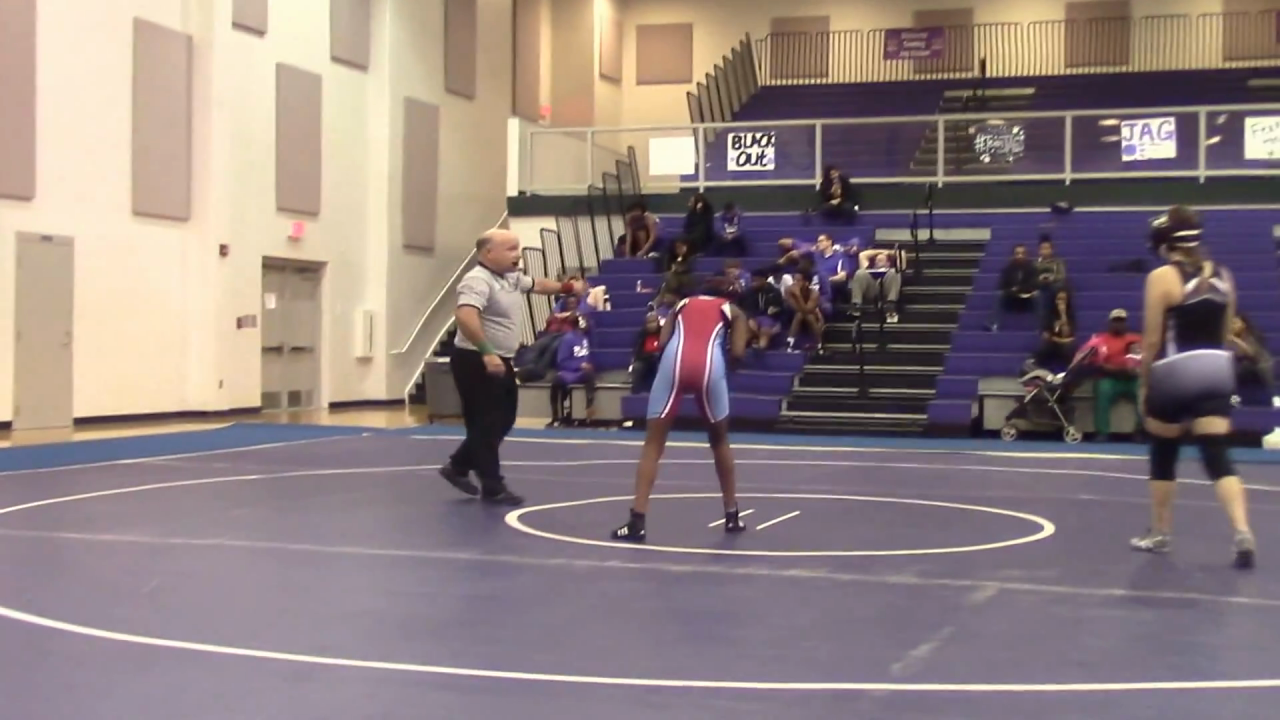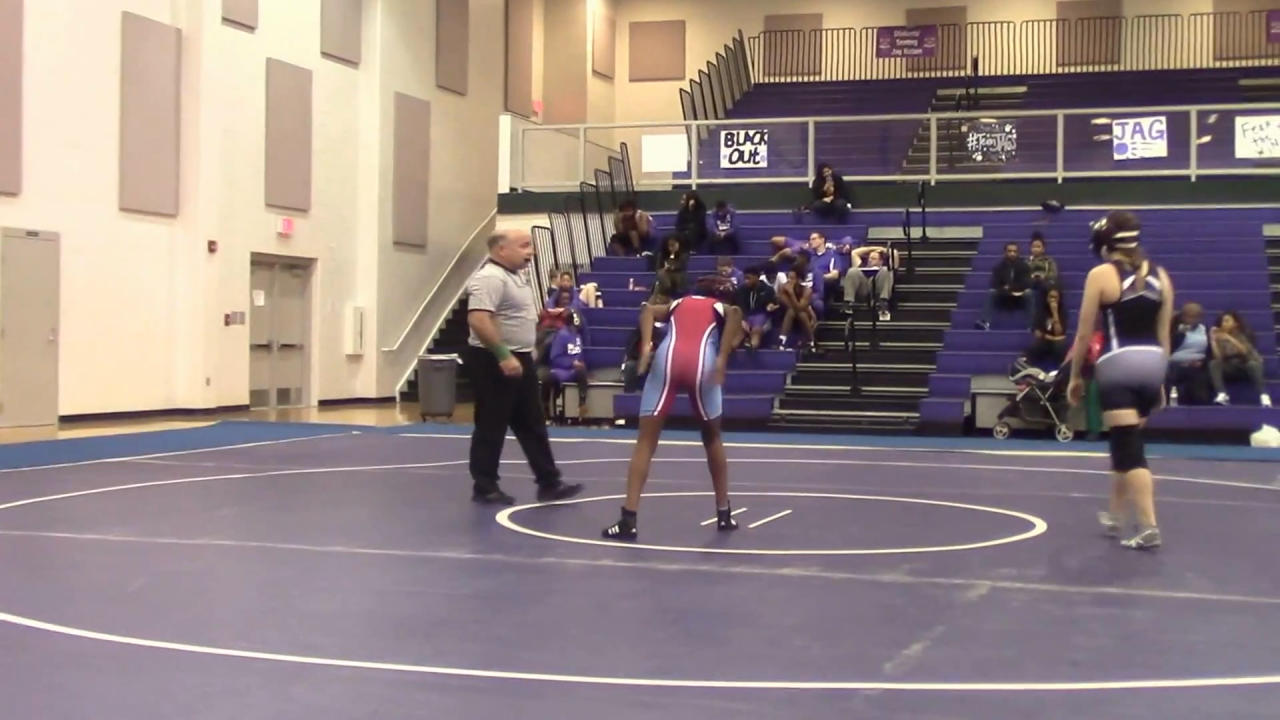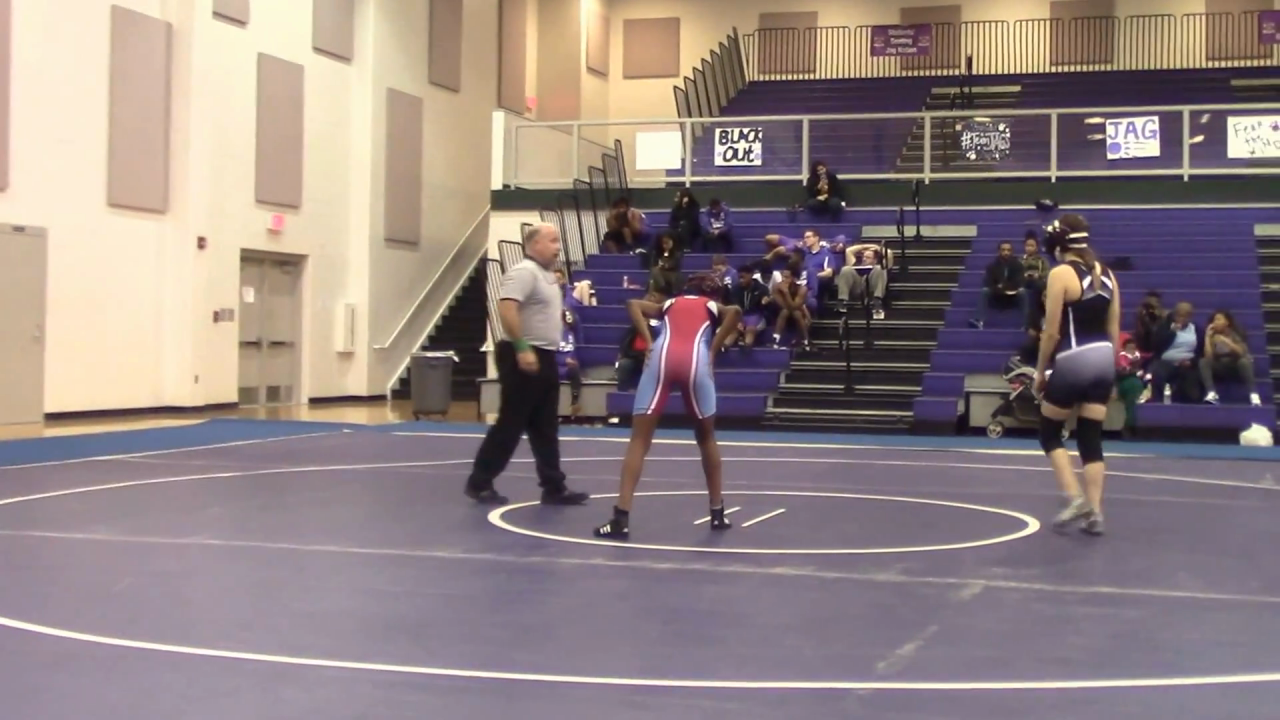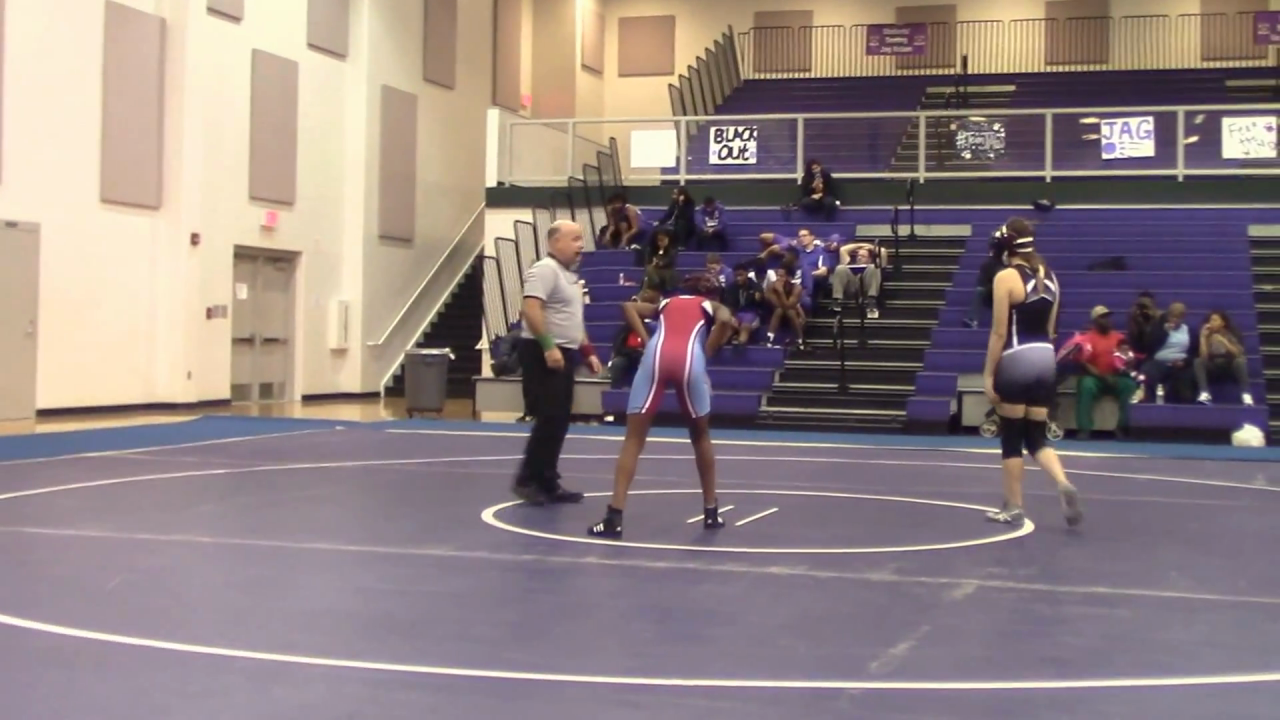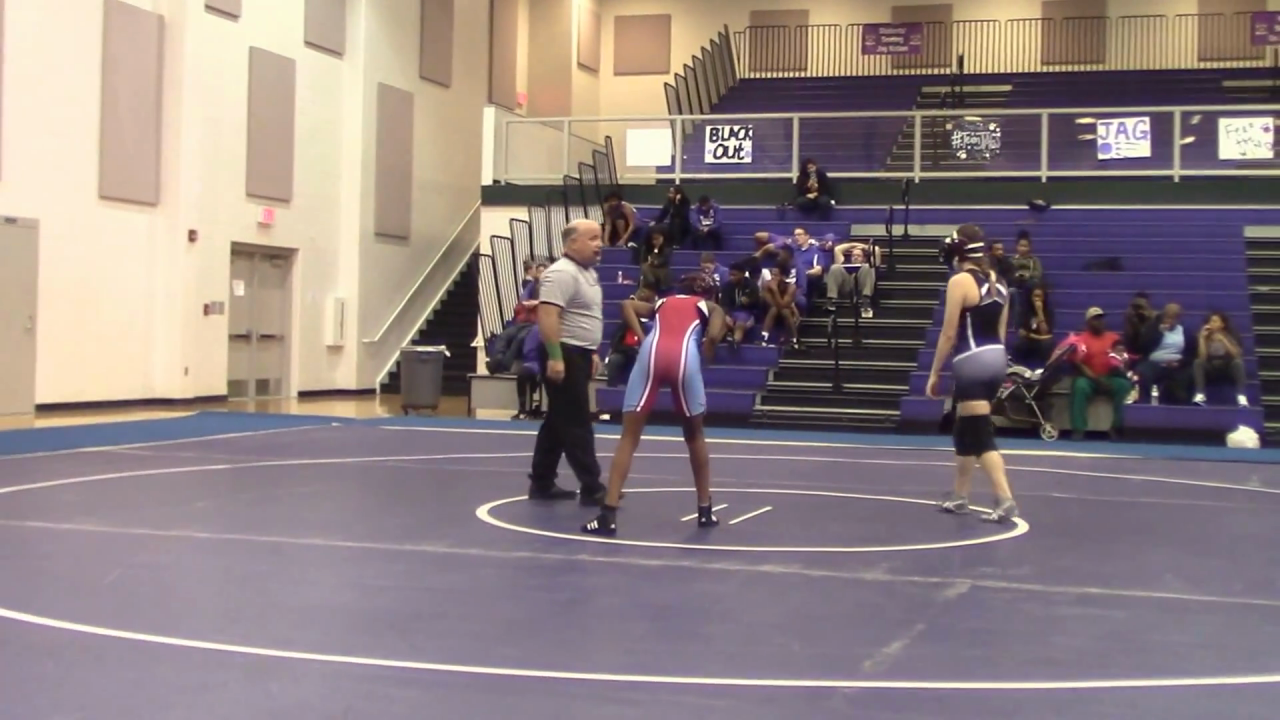
dt=0.4s
person 1, frame 1
left shoulder: (1162, 277)
right shoulder: (1221, 275)
left elbow: (1152, 339)
right elbow: (1225, 333)
left wrist: (1145, 384)
left hip: (1175, 370)
right hip: (1216, 369)
left knee: (1162, 457)
right knee: (1217, 459)
left ankle: (1160, 533)
right ankle: (1242, 533)
person 1, frame 2
left shoulder: (1101, 274)
right shoulder: (1159, 275)
left elbow: (1085, 333)
right elbow: (1164, 333)
left wrist: (1075, 376)
right wrist: (1159, 376)
left hip: (1118, 365)
right hip: (1152, 363)
left knee: (1128, 449)
right knee: (1128, 444)
left ankle: (1148, 527)
right ankle: (1115, 516)
person 1, frame 3
left shoulder: (1060, 274)
right shoulder: (1106, 274)
left elbow: (1051, 331)
right elbow: (1113, 329)
left wrist: (1040, 370)
right wrist: (1111, 370)
left hip: (1073, 361)
right hip: (1103, 359)
left knee: (1049, 434)
right knee: (1091, 440)
left ankle: (1074, 498)
right ankle: (1094, 513)
person 1, frame 4
left shoulder: (1006, 277)
right shoulder: (1049, 277)
left elbow: (999, 332)
right elbow: (1049, 328)
left wrist: (989, 375)
left hip: (1016, 361)
right hip: (1045, 359)
left knee: (1011, 438)
right knee: (1035, 437)
left ankle: (1013, 507)
right ankle: (1064, 486)
person 1, frame 5
left shoulder: (960, 281)
right shoulder: (997, 281)
left elbow: (949, 334)
right elbow: (1000, 331)
left wrist: (934, 373)
left hip: (971, 363)
right hip: (996, 359)
left knee: (980, 436)
right knee: (965, 431)
left ankle: (1005, 499)
right ankle: (959, 497)
person 2, frame 1
left shoulder: (511, 277)
right shoulder: (477, 281)
left elbow: (535, 284)
right elbow: (465, 316)
left wrist: (567, 288)
right wrist: (487, 353)
left hip: (500, 362)
right hip: (476, 363)
left knee: (501, 422)
right knee: (485, 426)
left ankle: (458, 467)
right ankle: (493, 488)
person 2, frame 2
left shoulder: (520, 274)
right shoulder: (490, 278)
right elbow: (478, 319)
left wrist: (526, 353)
right wrist: (503, 356)
left hip: (521, 360)
right hip: (492, 362)
left knee: (533, 424)
right knee: (491, 427)
left ankle: (549, 483)
right ankle: (485, 487)
person 2, frame 3
left shoulder: (548, 275)
right shoulder: (525, 271)
right elbow: (507, 309)
left wrist: (550, 355)
right wrist: (523, 349)
left hip: (545, 357)
right hip: (523, 358)
left knee: (546, 427)
right knee: (511, 423)
left ankle: (554, 488)
right ankle: (479, 482)
person 2, frame 4
left shoulder: (570, 274)
right shoulder: (545, 269)
right elbow: (531, 309)
left wrist: (588, 352)
right wrist: (548, 347)
left hip: (565, 356)
right hip: (543, 355)
left knee: (558, 421)
right knee: (550, 418)
left ankle: (547, 484)
right ankle: (528, 479)
person 2, frame 5
left shoulder: (589, 273)
right shoulder: (562, 273)
right elbow: (547, 316)
left wrist: (592, 353)
right wrist: (554, 356)
left hip: (578, 355)
right hip: (564, 356)
left knee: (558, 421)
right knee: (577, 423)
left ankle: (542, 483)
right ankle: (591, 488)
person 3, frame 1
left shoulder: (683, 304)
right shoulder: (733, 310)
left elbow: (663, 341)
right elbow: (738, 353)
right wrist: (726, 373)
left hip: (675, 361)
right hip: (709, 364)
left knee: (653, 444)
right knee: (720, 442)
left ankle: (637, 522)
right ankle: (732, 515)
person 3, frame 2
left shoulder: (677, 304)
right shoulder: (723, 308)
left elbow: (648, 310)
right elbow: (735, 313)
left wrist: (646, 349)
right wrist: (722, 358)
left hip: (667, 359)
right hip: (702, 362)
left knee: (646, 442)
right knee: (712, 440)
left ankle: (628, 520)
right ankle: (724, 514)
person 3, frame 3
left shoulder: (669, 304)
right shoulder: (715, 307)
left elbow: (634, 304)
right elbow: (735, 311)
left wrist: (649, 342)
right wrist: (713, 350)
left hip: (662, 357)
right hip: (695, 360)
left knee: (639, 441)
right knee: (706, 439)
left ankle: (621, 519)
right ankle: (717, 513)
person 3, frame 4
left shoulder: (665, 303)
right shoulder: (713, 306)
left elbow: (629, 307)
right elbow: (725, 322)
left wrist: (647, 341)
right wrist: (706, 355)
left hip: (656, 355)
right hip: (690, 358)
left knee: (633, 440)
right knee: (700, 437)
left ankle: (614, 518)
right ankle: (711, 512)
person 3, frame 5
left shoulder: (662, 303)
right shoulder: (711, 307)
left elbow: (627, 305)
right elbow: (712, 337)
left wrist: (643, 339)
right wrist: (700, 363)
left hip: (652, 353)
right hip: (685, 356)
left knee: (628, 438)
right knee: (695, 436)
left ankle: (608, 515)
right ankle: (705, 511)
